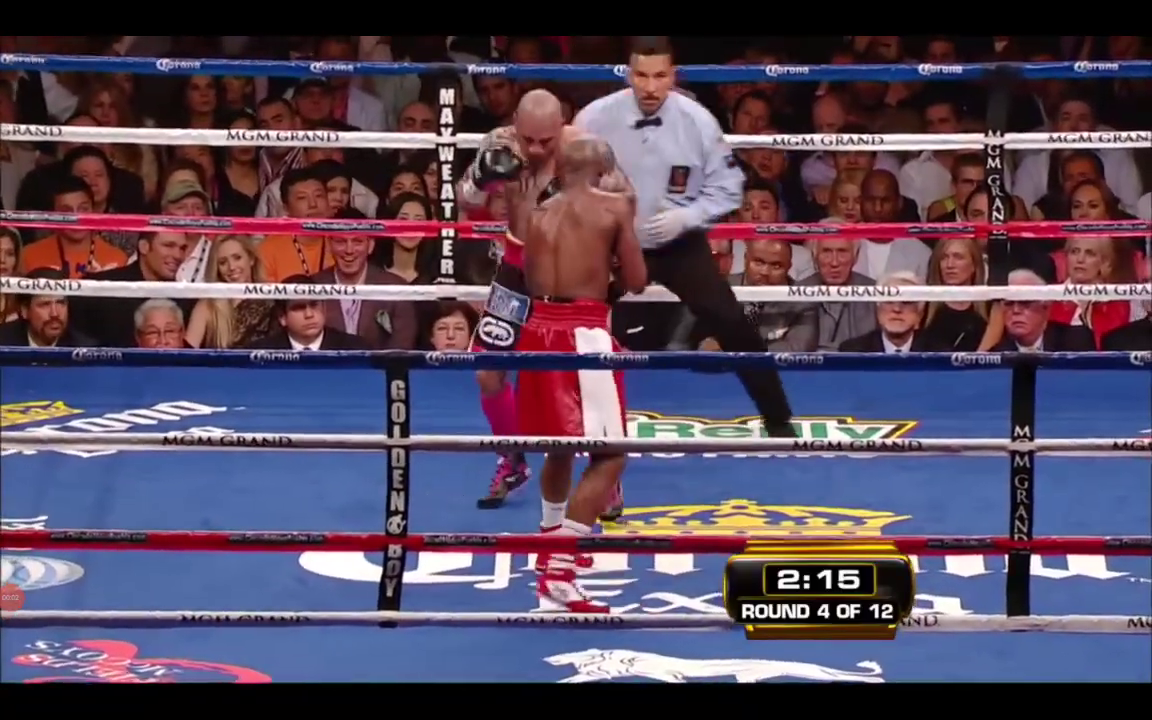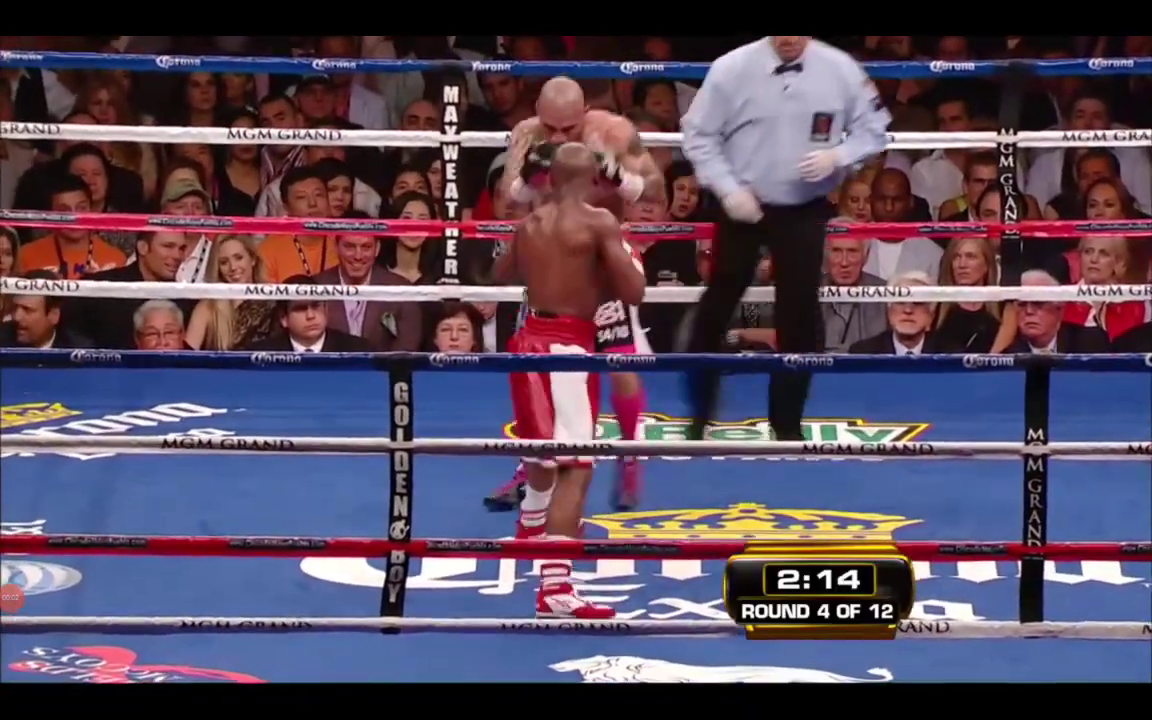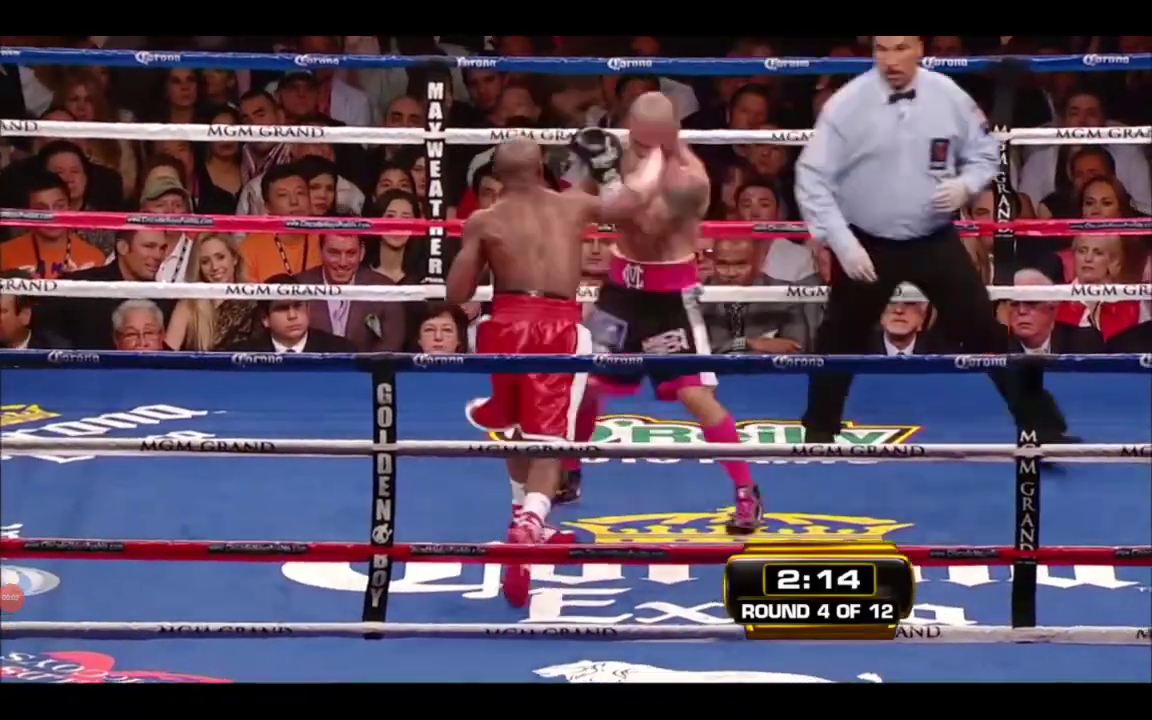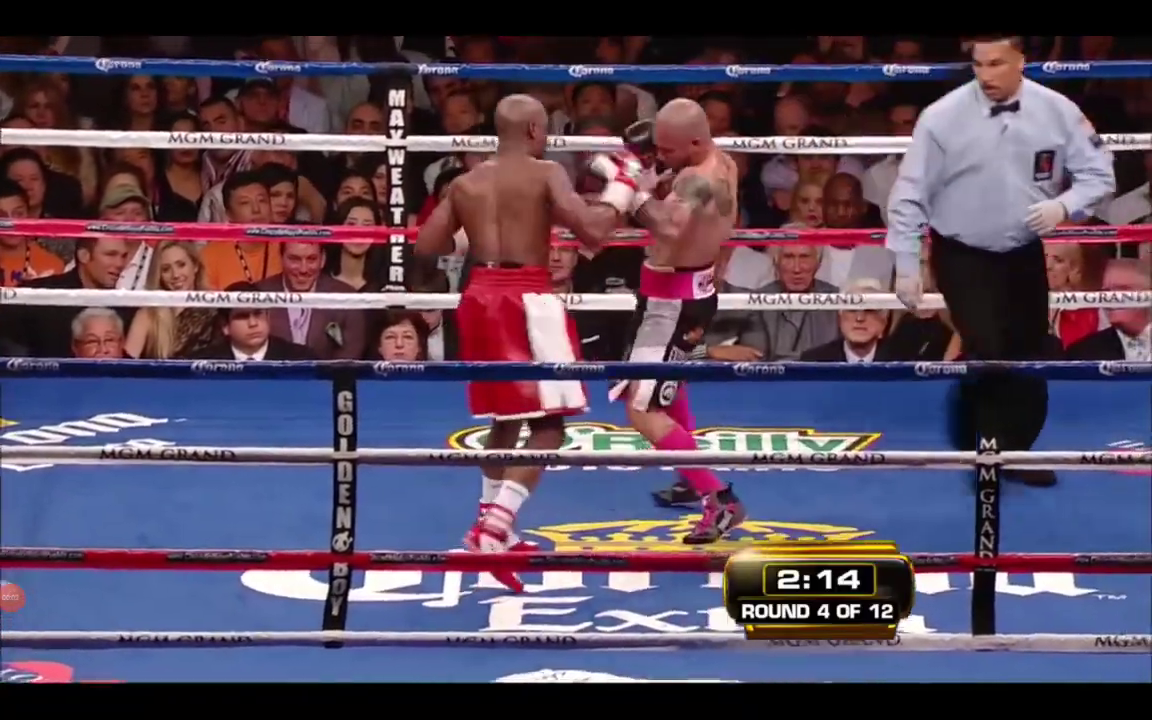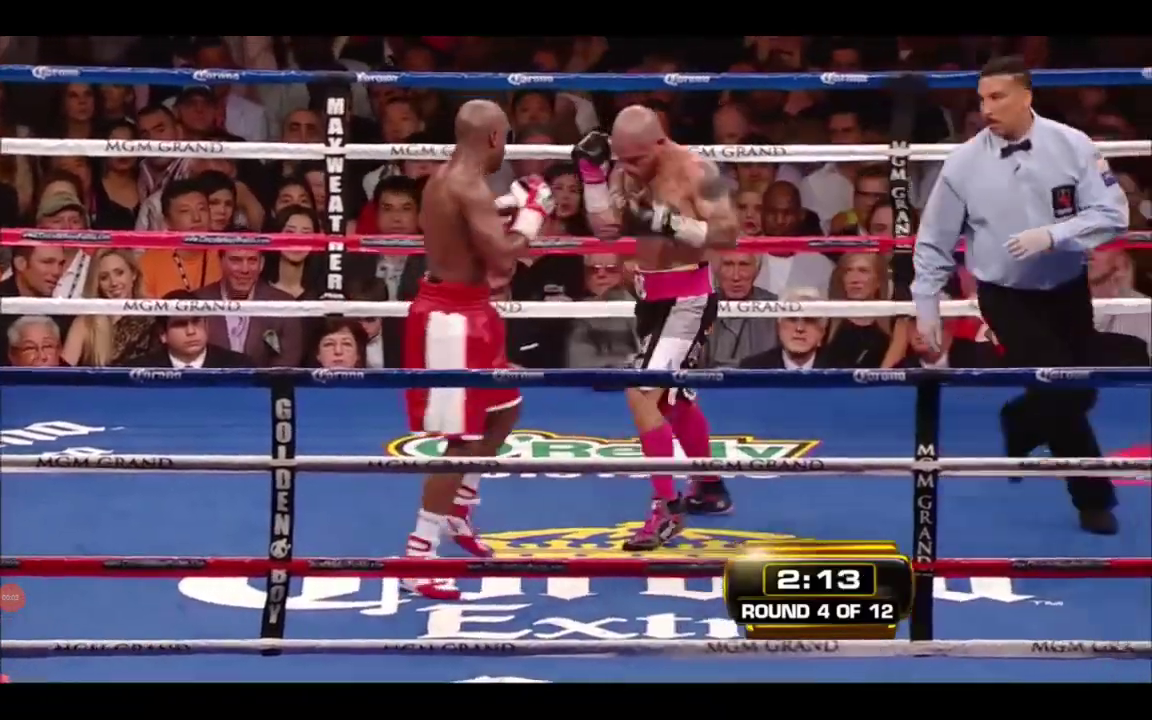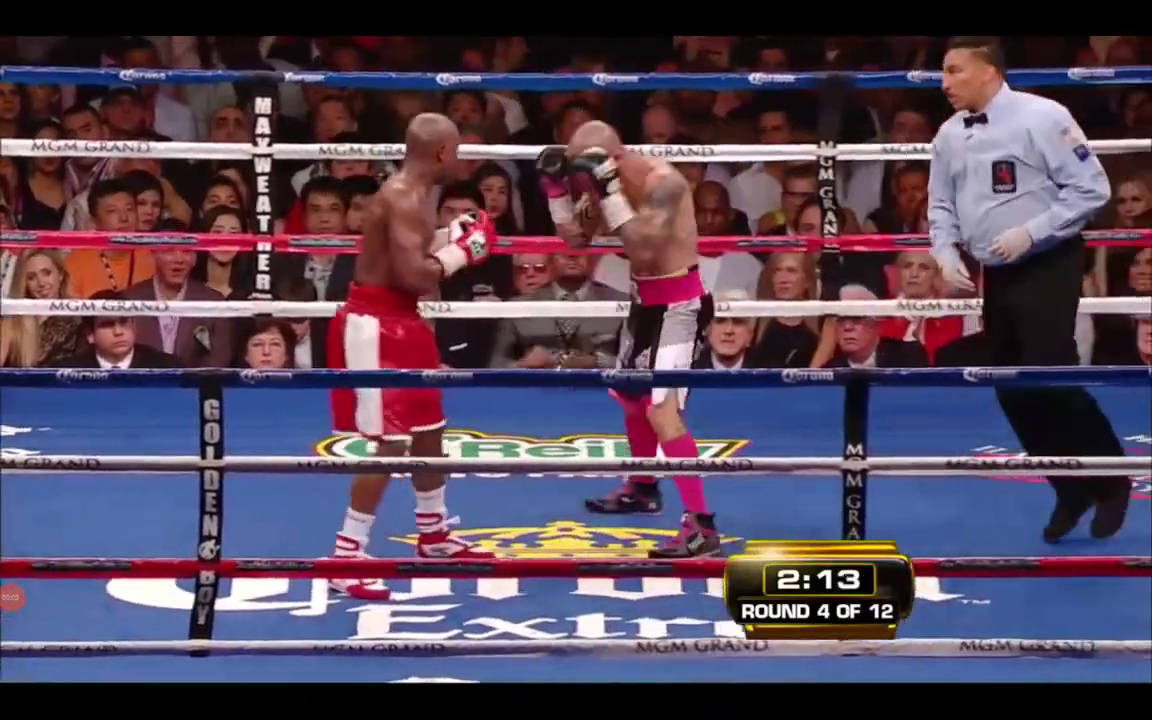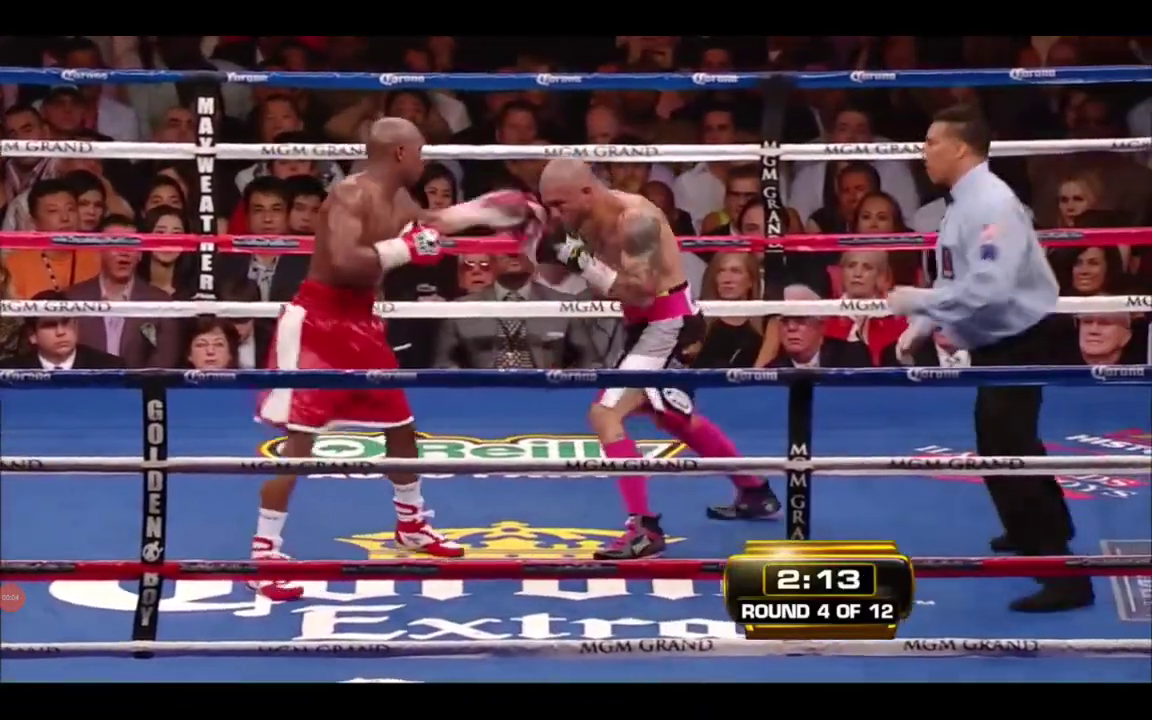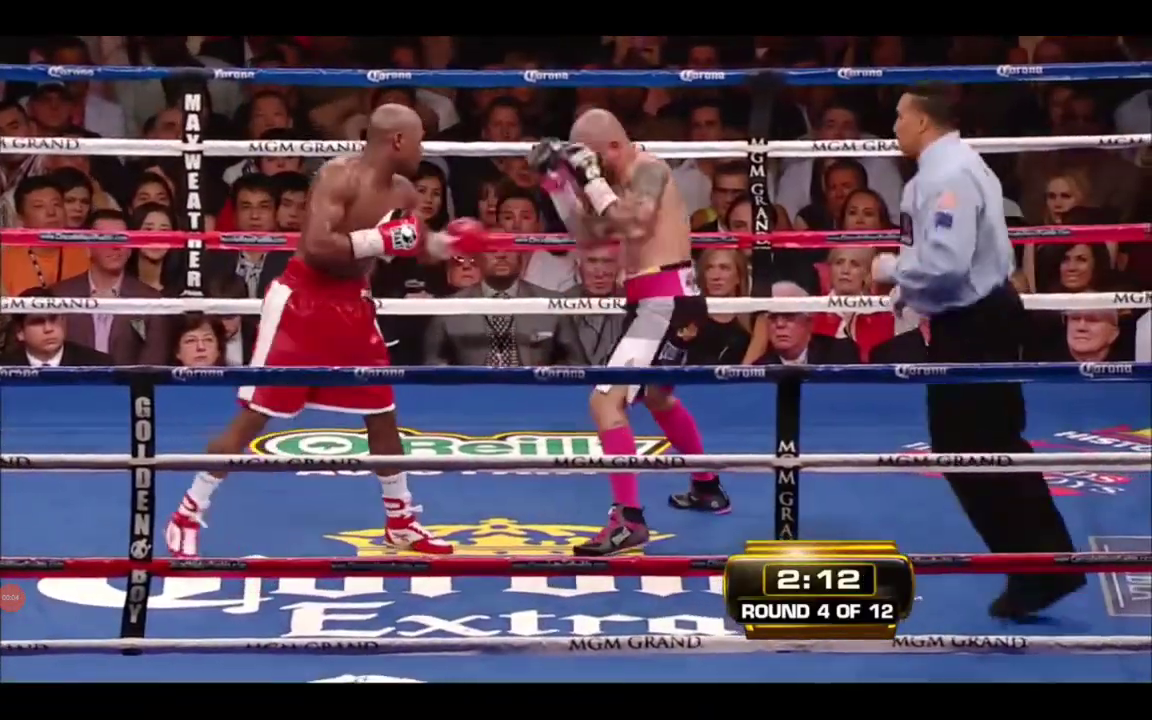
dt=0.3s
person 1, frame 1
left shoulder: (537, 216)
right shoulder: (616, 206)
right elbow: (636, 283)
left hip: (538, 329)
right hip: (583, 334)
left knee: (560, 444)
right knee: (608, 456)
left ankle: (553, 544)
right ankle: (559, 570)
person 1, frame 2
left shoulder: (532, 221)
right shoulder: (599, 222)
left elbow: (502, 273)
right elbow: (629, 287)
right wrist: (623, 280)
left hip: (531, 341)
right hip: (561, 348)
left knee: (554, 448)
right knee: (577, 468)
left ankle: (531, 529)
right ankle: (556, 588)
person 1, frame 3
left shoulder: (483, 221)
right shoulder: (573, 204)
left elbow: (455, 294)
right elbow: (630, 202)
right wrist: (649, 166)
left hip: (506, 328)
right hip: (560, 329)
left knee: (526, 429)
right knee: (550, 443)
left ankle: (526, 523)
right ankle: (526, 528)
person 1, frame 4
left shoulder: (466, 182)
right shoulder: (547, 173)
left elbow: (426, 247)
right elbow: (593, 232)
right wrist: (621, 186)
left hip: (481, 296)
right hip: (529, 299)
left knee: (506, 420)
right knee: (549, 424)
left ankle: (494, 523)
right ankle: (493, 526)
person 1, frame 5
left shoulder: (444, 177)
right shoulder: (470, 189)
right elbow: (504, 261)
left wrist: (505, 204)
right wrist: (535, 210)
left hip: (445, 309)
right hip: (454, 317)
left knee: (503, 413)
right knee: (465, 441)
left ankle: (457, 516)
right ankle: (417, 556)
person 1, frame 6
left shoulder: (407, 193)
right shoulder: (403, 200)
right elbow: (414, 277)
left wrist: (455, 240)
right wrist: (463, 249)
left hip: (397, 321)
right hip: (374, 324)
left knee: (429, 429)
right knee: (392, 442)
left ankle: (433, 534)
right ankle: (346, 554)
person 1, frame 7
left shoulder: (396, 198)
right shoulder: (349, 193)
left elbow: (433, 223)
right elbow: (344, 262)
left wrist: (496, 207)
right wrist: (406, 246)
left hip: (359, 322)
right hip: (317, 320)
left knee: (399, 426)
right knee: (300, 439)
left ankle: (412, 524)
right ankle: (264, 554)
person 1, frame 8
left shoulder: (404, 190)
right shoulder: (339, 175)
left elbow: (417, 245)
right elbow: (317, 245)
left wrist: (451, 239)
right wrist: (382, 239)
left hip: (350, 304)
right hip: (301, 300)
left knee: (384, 415)
right knee: (254, 415)
left ankle: (402, 521)
right ankle: (189, 512)
person 2, frame 1
left shoulder: (697, 121)
right shoulder: (594, 119)
left elbow: (726, 188)
left wrist: (684, 217)
left hip: (681, 245)
left knee: (731, 325)
left ankle: (778, 421)
person 2, frame 2
left shoulder: (840, 71)
right shoulder: (732, 70)
left elbow: (874, 127)
right elbow: (698, 134)
left wrist: (838, 155)
right wrist: (727, 189)
left hip: (806, 209)
right hip: (746, 205)
left knee: (799, 313)
right knee: (718, 304)
left ankle: (787, 417)
right ankle: (701, 407)
person 2, frame 3
left shoulder: (949, 97)
right shoulder: (844, 107)
left elbow: (985, 153)
right elbow: (813, 179)
left wrist: (966, 184)
right wrist: (842, 243)
left hip: (936, 238)
right hip: (869, 243)
left knee: (985, 330)
right knee: (839, 341)
left ankle: (1044, 428)
right ankle: (820, 434)
person 2, frame 4
left shoulder: (1057, 111)
right shoulder: (943, 117)
left elbow: (1099, 173)
right elbow: (910, 194)
left wrist: (1063, 205)
right wrist: (907, 264)
left hip: (1025, 253)
right hip: (963, 254)
left knee: (1032, 354)
right knee: (986, 350)
left ankle: (1013, 452)
right ankle: (972, 441)
person 2, frame 5
left shoulder: (1073, 146)
right shoulder: (963, 163)
left elbow: (1112, 213)
right elbow: (934, 239)
left wrist: (1052, 236)
right wrist: (926, 305)
left hip: (1067, 290)
right hip: (1006, 296)
left knee: (1078, 391)
right knee: (1054, 393)
left ankle: (1018, 424)
right ankle: (1094, 496)
person 2, frame 6
left shoulder: (1041, 118)
right shoulder: (950, 135)
left elbow: (1091, 187)
right elbow: (942, 205)
left wrist: (1031, 231)
right wrist: (945, 252)
left hip: (1047, 264)
right hip: (997, 272)
left knee: (1050, 374)
right knee: (1011, 386)
left ankle: (1108, 474)
right ankle: (1074, 489)
person 2, frame 7
left shoulder: (991, 205)
right shoulder: (959, 204)
left elbow: (984, 290)
right elbow: (953, 281)
left wrist: (918, 301)
right wrist: (919, 326)
left hip: (1017, 345)
right hip: (993, 343)
left knee: (1003, 453)
right knee: (1006, 444)
left ankle: (1063, 574)
right ankle: (1042, 535)
person 2, frame 8
left shoulder: (946, 173)
right shoulder: (955, 164)
left elbow: (945, 262)
left wrist: (893, 270)
right wrist: (906, 276)
left hip: (971, 325)
right hip: (989, 316)
left knee: (956, 451)
right knee: (1001, 446)
left ankle: (1034, 571)
right ankle: (1050, 562)
person 3, frame 1
right shoulder: (501, 145)
right elbow: (466, 205)
right wrist: (482, 177)
right hip: (519, 265)
right knee: (489, 372)
right ankle: (512, 462)
person 3, frame 2
left shoulder: (615, 132)
right shoulder: (526, 135)
left elbow: (656, 190)
right elbow: (514, 200)
left wrist: (615, 176)
right wrist: (531, 173)
left knee: (622, 369)
left ankle: (627, 459)
person 3, frame 3
left shoulder: (690, 178)
right shoulder: (633, 152)
left elbow: (643, 226)
left hip: (671, 291)
right hip: (624, 282)
left knee: (698, 397)
right knee: (587, 385)
left ankle: (747, 493)
right ankle: (565, 474)
person 3, frame 4
left shoulder: (701, 179)
right shoulder: (716, 163)
left elbow: (670, 228)
right elbow: (668, 208)
right wrist: (649, 160)
left hip: (674, 300)
right hip: (688, 293)
left knee: (642, 409)
right knee: (662, 388)
left ankle: (721, 501)
right ankle: (692, 478)
person 3, frame 5
left shoulder: (698, 171)
right shoulder: (628, 172)
left elbow: (727, 232)
right elbow: (607, 229)
left wrist: (670, 224)
right wrist: (594, 174)
left hip: (686, 299)
right hip: (653, 295)
left knee: (644, 397)
right knee: (675, 398)
left ankle: (665, 510)
right ankle: (709, 489)
person 3, frame 6
left shoulder: (660, 182)
right shoulder: (603, 180)
left elbow: (642, 246)
right elbow: (577, 237)
left wrist: (607, 192)
right wrist: (559, 190)
left hip: (681, 303)
right hip: (647, 301)
left knee: (662, 407)
right knee: (632, 397)
left ankle: (700, 525)
right ankle: (642, 488)
person 3, frame 7
left shoulder: (635, 219)
right shoulder: (590, 218)
left elbow: (640, 292)
left wrist: (582, 263)
left hip: (668, 323)
right hip: (649, 321)
left knee: (605, 415)
right knee: (671, 414)
left ankle: (644, 528)
right ankle: (755, 493)
person 3, frame 8
left shoulder: (647, 169)
right shoulder: (627, 180)
left elbow: (633, 223)
right elbow: (588, 231)
left wrist: (591, 178)
right wrist: (557, 181)
left hip: (664, 304)
right hip: (666, 304)
left knee: (605, 398)
right knee: (655, 393)
left ankle: (628, 519)
right ankle: (708, 489)
